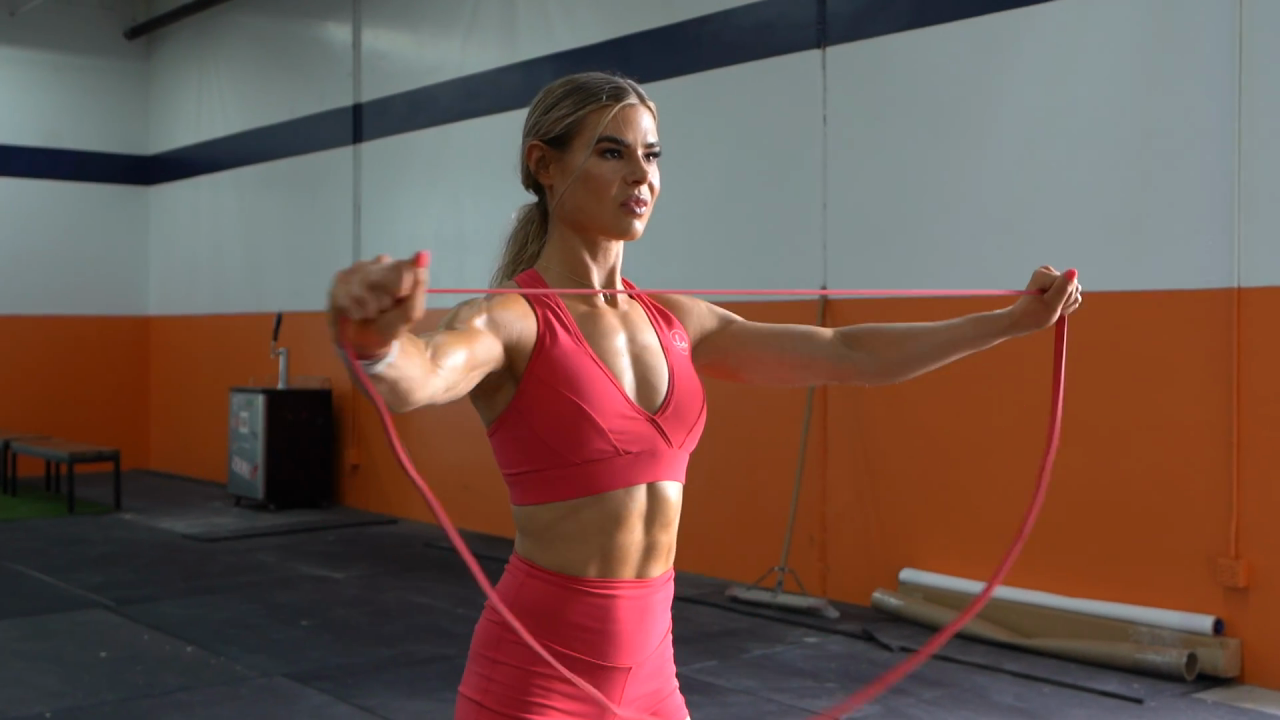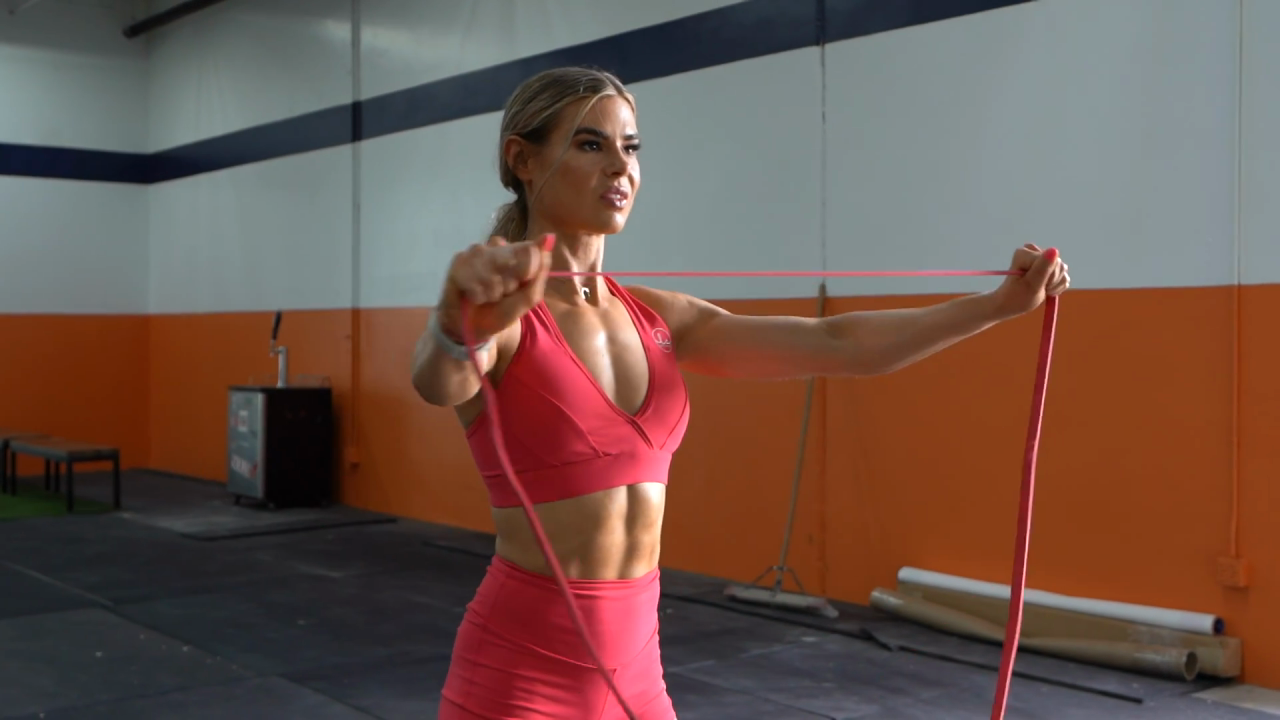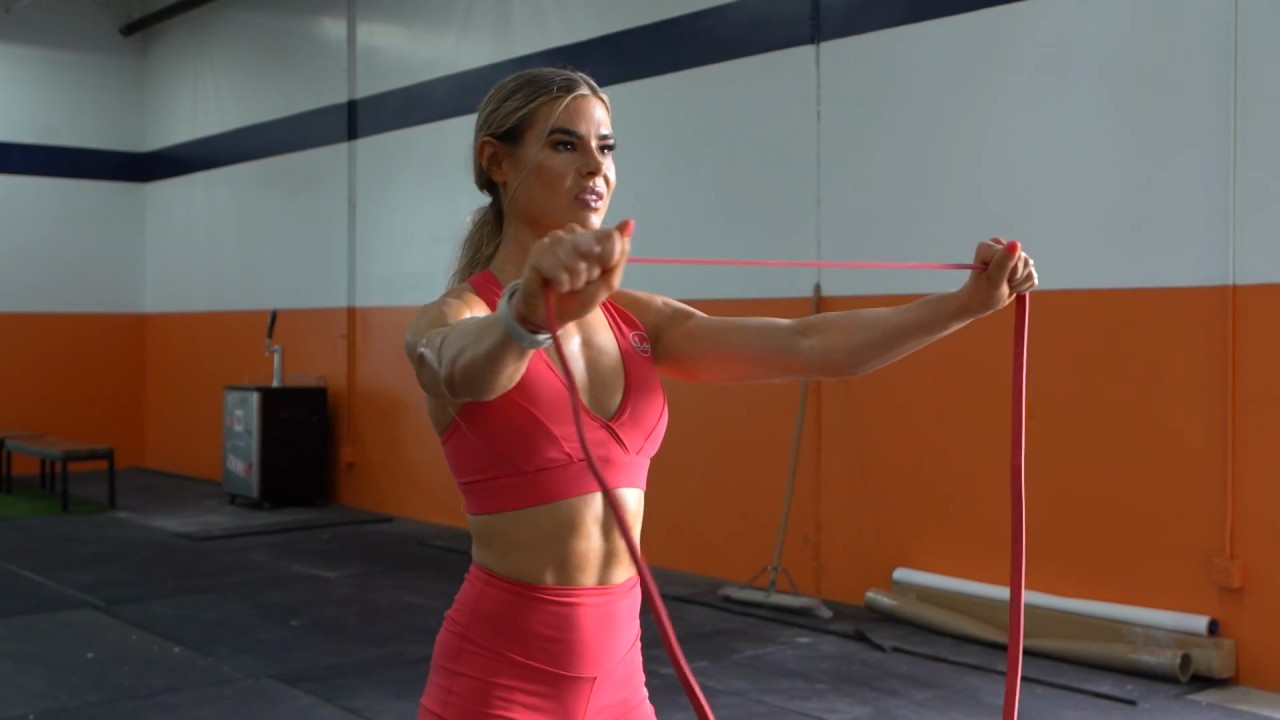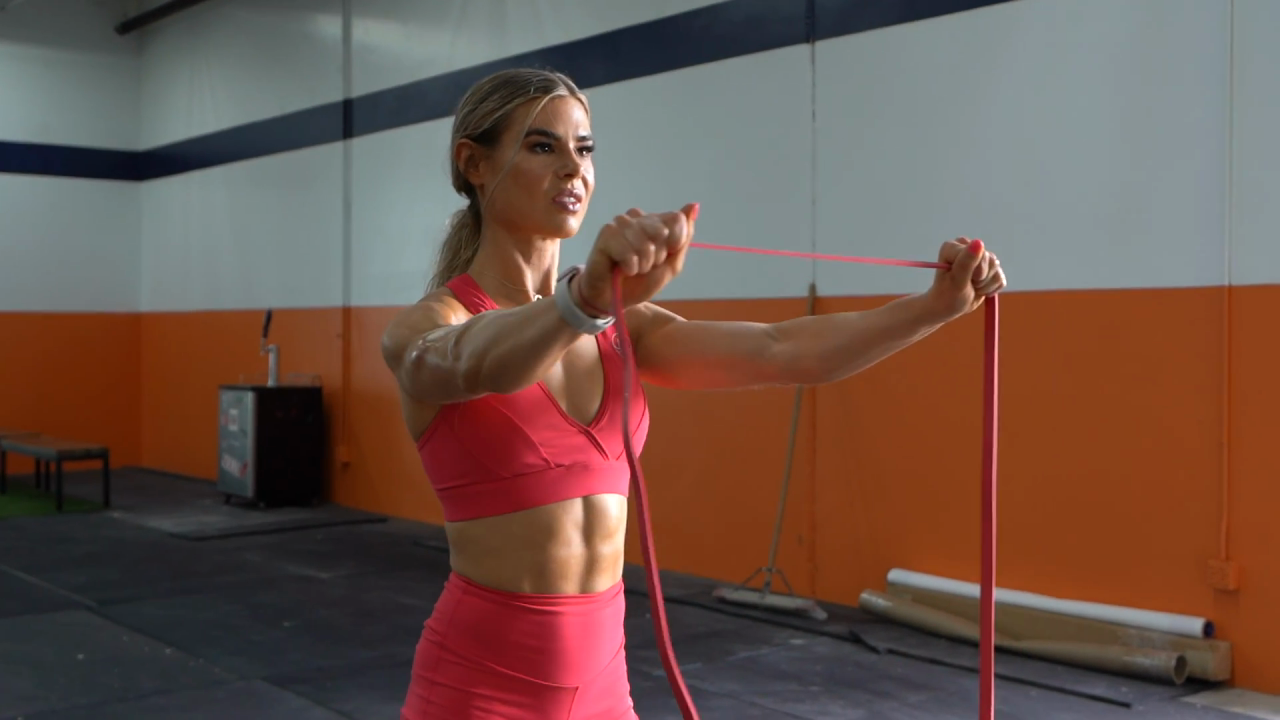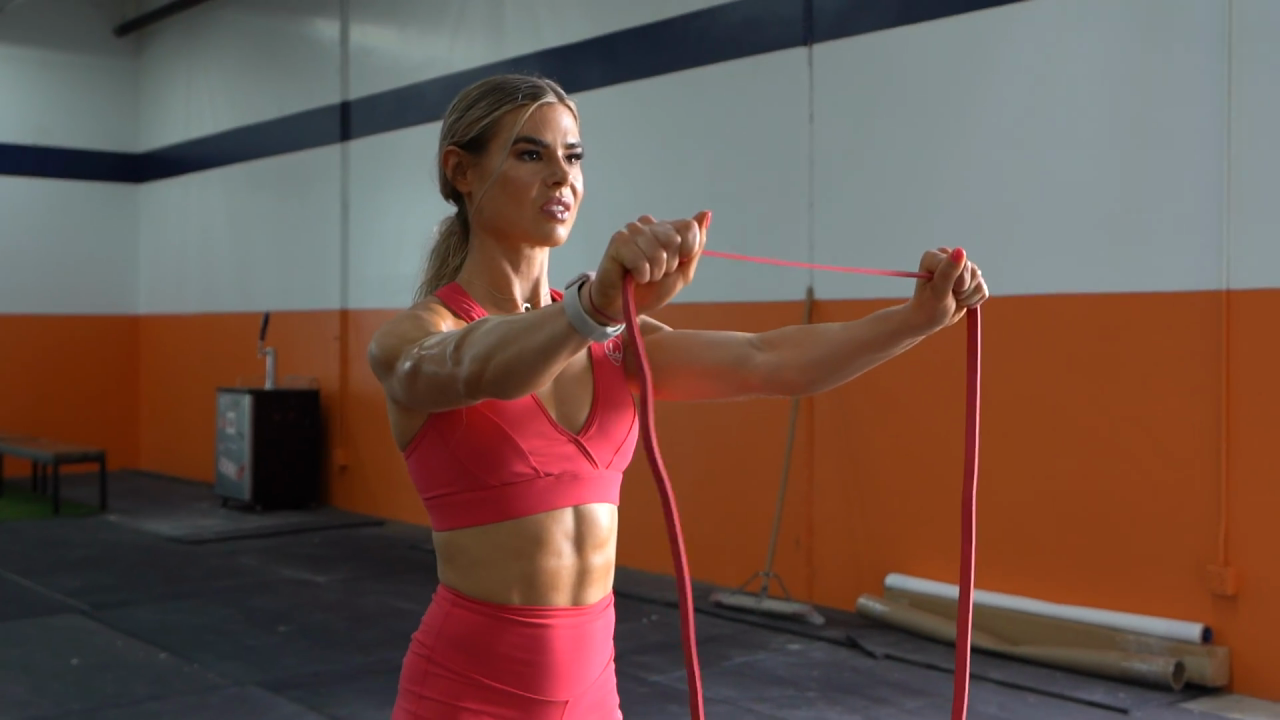
dt=0.2s
person 1, frame 1
left shoulder: (675, 325)
right shoulder: (499, 323)
left elbow: (848, 355)
right elbow: (408, 383)
left wrist: (1015, 319)
right wrist: (372, 342)
person 1, frame 2
left shoulder: (658, 317)
right shoulder: (473, 322)
left elbow: (837, 344)
right elbow: (442, 377)
left wrist: (1001, 303)
right wrist: (465, 319)
person 1, frame 3
left shoulder: (636, 321)
right shoulder: (448, 322)
left elbow: (807, 346)
right elbow: (471, 367)
left wrist: (968, 301)
right wrist: (534, 311)
person 1, frame 4
left shoulder: (621, 327)
right shoulder: (426, 329)
left elbow: (783, 352)
right elbow: (488, 364)
left wrist: (936, 305)
right wrist: (590, 296)
person 1, frame 5
left shoulder: (608, 339)
right shoulder: (414, 337)
left elbow: (767, 363)
right elbow: (485, 371)
left wrist: (918, 317)
right wrist: (600, 302)
